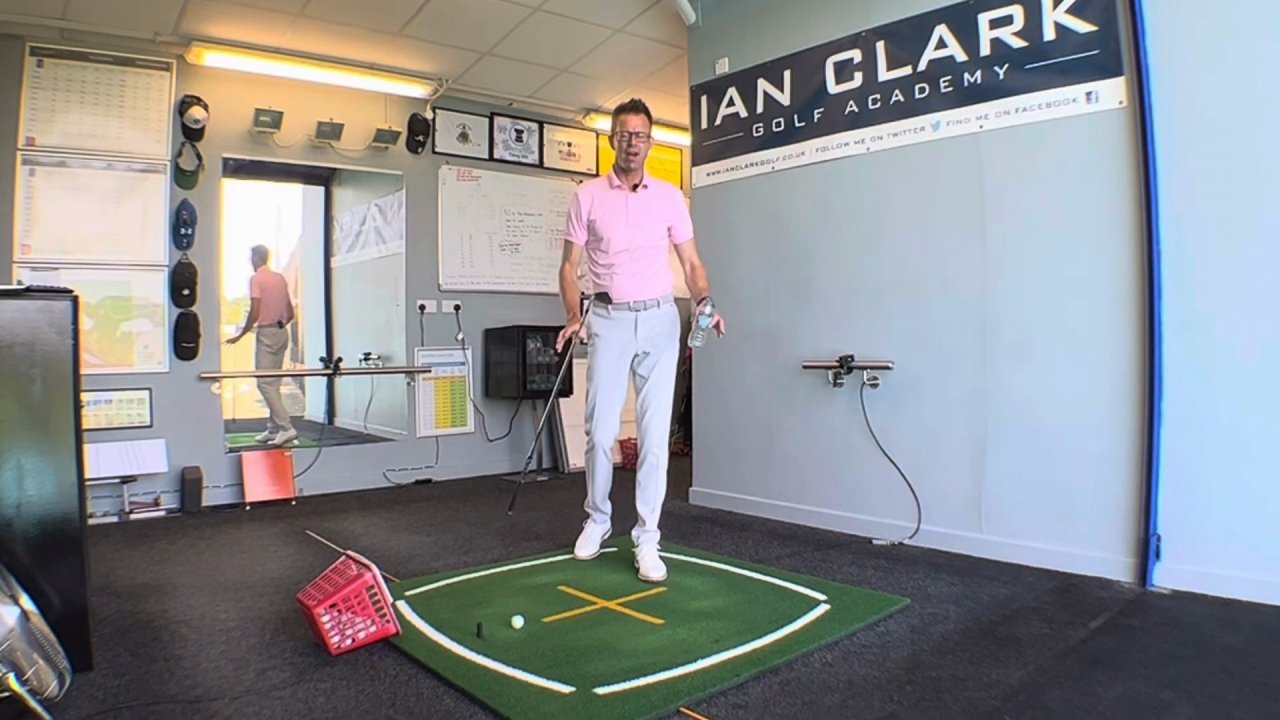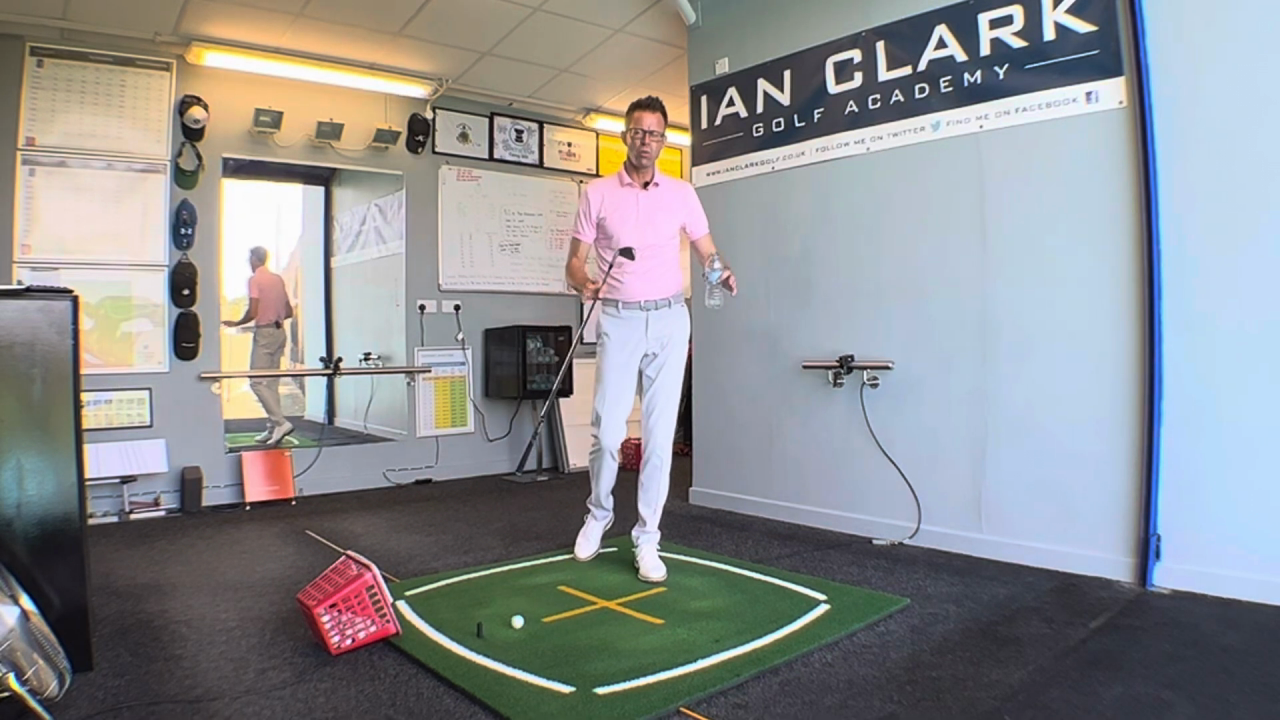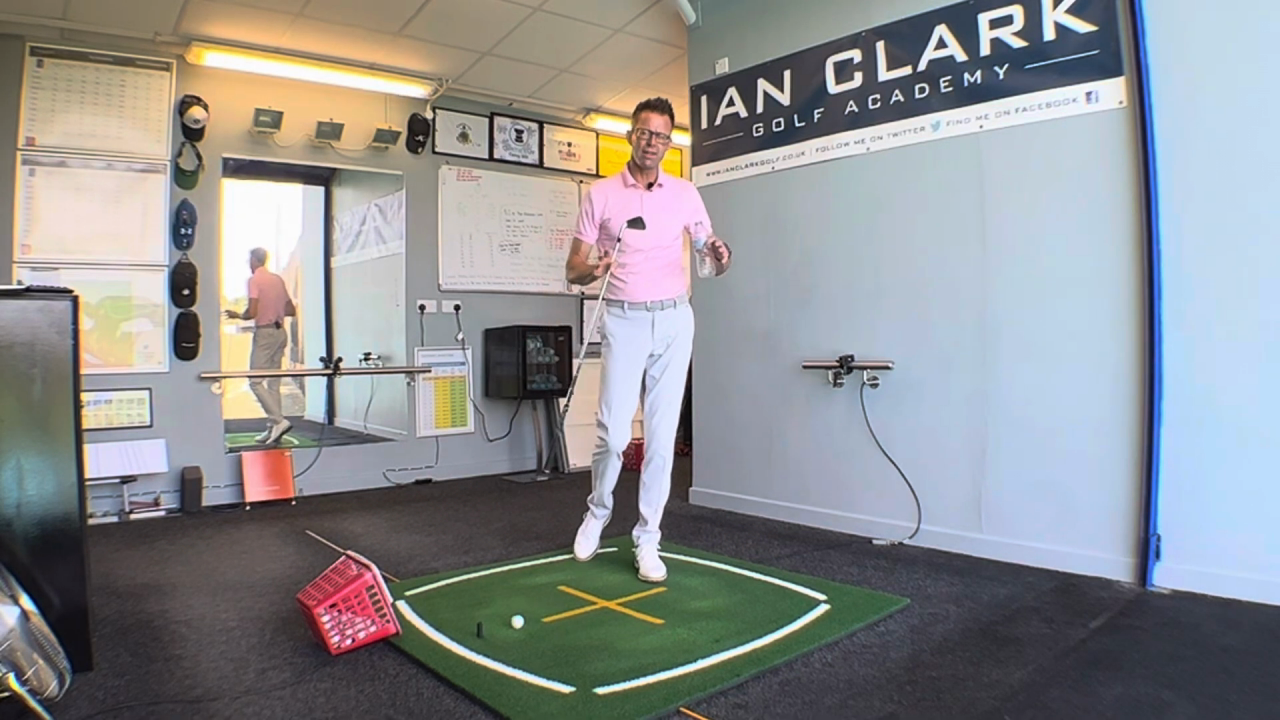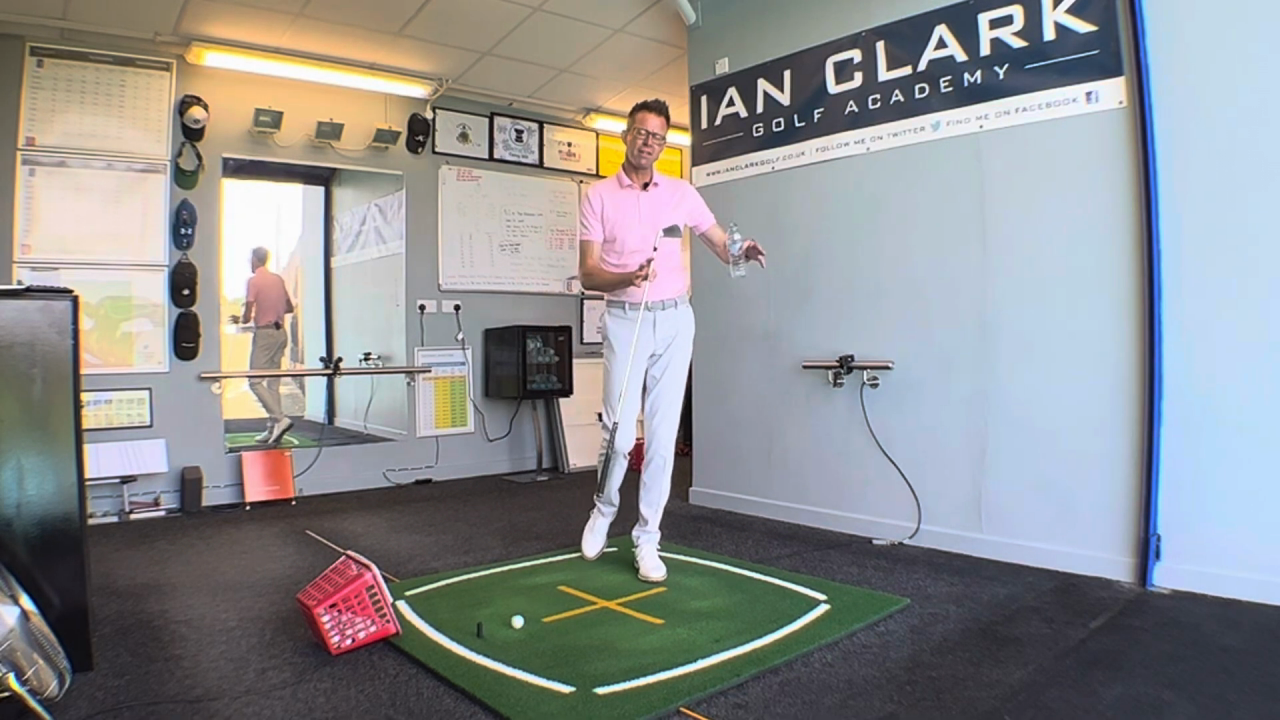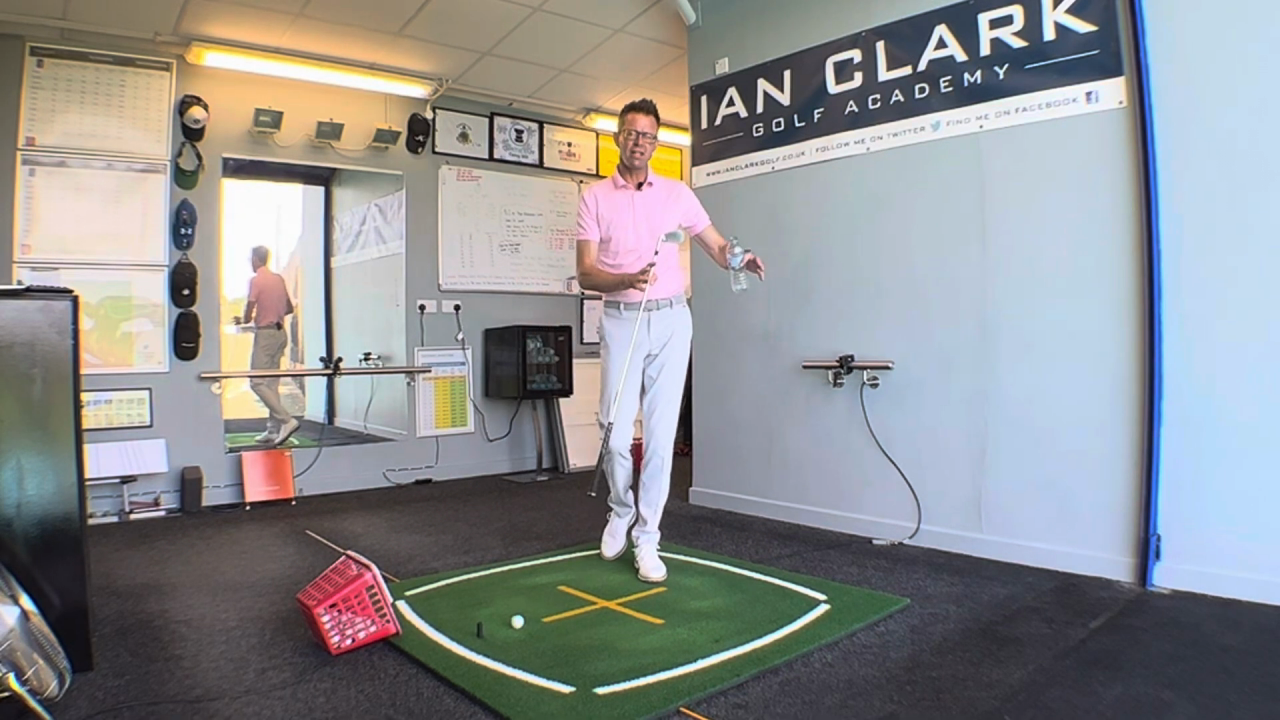
dt=0.4s
person 1, frame 1
left shoulder: (670, 195)
right shoulder: (587, 195)
left elbow: (690, 262)
right elbow: (570, 265)
left wrist: (705, 303)
right wrist: (574, 315)
left hip: (659, 320)
right hip: (609, 322)
left knee: (654, 434)
right knee: (600, 431)
left ankle: (646, 540)
right ankle: (598, 518)
person 1, frame 2
left shoulder: (681, 193)
right shoulder: (596, 193)
left elbow: (708, 252)
right elbow: (575, 260)
left wrist: (721, 273)
right wrist: (585, 283)
left hip: (668, 321)
right hip: (618, 321)
left knee: (659, 436)
right knee: (607, 431)
left ankle: (646, 540)
right ankle: (598, 514)
person 1, frame 3
left shoulder: (685, 193)
right shoulder: (600, 193)
left elbow: (714, 259)
right elbow: (572, 267)
left wrist: (720, 256)
right wrist: (592, 269)
left hip: (674, 321)
right hip: (624, 321)
left knee: (661, 437)
right knee: (614, 433)
left ankle: (647, 540)
right ankle: (598, 511)
person 1, frame 4
left shoulder: (682, 192)
right shoulder: (598, 195)
left elbow: (722, 245)
right elbow: (588, 274)
left wrist: (744, 251)
right wrist: (627, 278)
left hip: (675, 320)
right hip: (625, 320)
left knee: (662, 437)
right knee: (619, 433)
left ankle: (647, 540)
right ankle: (605, 507)
person 1, frame 5
left shoulder: (677, 193)
right shoulder: (594, 197)
left elbow: (716, 246)
right elbow: (585, 273)
left wrist: (741, 260)
right wrist: (629, 280)
left hip: (671, 320)
right hip: (621, 321)
left knee: (661, 436)
right knee: (616, 434)
left ankle: (647, 539)
right ankle: (621, 511)
person 2, frame 1
left shoulder: (256, 279)
right shoulder: (280, 279)
left elbow: (255, 313)
right elbow: (290, 313)
left wrist: (240, 336)
left hip: (266, 333)
right hip: (282, 332)
left knee: (264, 383)
right knee: (273, 383)
left ankle: (286, 427)
right ankle: (274, 429)
person 2, frame 2
left shoulder: (255, 279)
right shoulder: (278, 279)
left elbow: (253, 313)
right elbow: (289, 312)
left wrist: (236, 323)
left hip: (264, 333)
right hip: (279, 332)
left knee: (257, 381)
right knee: (271, 382)
left ankle: (281, 422)
right ankle: (273, 429)
person 2, frame 3
left shoulder: (255, 279)
right shoulder: (278, 279)
left elbow: (252, 312)
right elbow: (291, 310)
left wrist: (238, 315)
left hip: (265, 333)
right hip: (279, 332)
left knee: (256, 381)
right knee: (273, 382)
left ankle: (279, 421)
right ankle: (273, 428)
person 2, frame 4
left shoulder: (254, 280)
right shoulder: (278, 279)
left elbow: (248, 317)
right elbow: (289, 307)
left wrist: (240, 320)
left hip: (264, 334)
right hip: (279, 333)
left knee: (255, 381)
right knee: (272, 382)
left ankle: (280, 419)
right ankle: (273, 428)
person 2, frame 5
left shoulder: (256, 280)
right shoulder: (279, 279)
left elbow: (248, 316)
right elbow: (289, 308)
left wrist: (242, 320)
left hip: (265, 334)
right hip: (279, 333)
left knee: (257, 382)
right knee: (271, 383)
left ankle: (287, 420)
right ankle: (273, 429)
